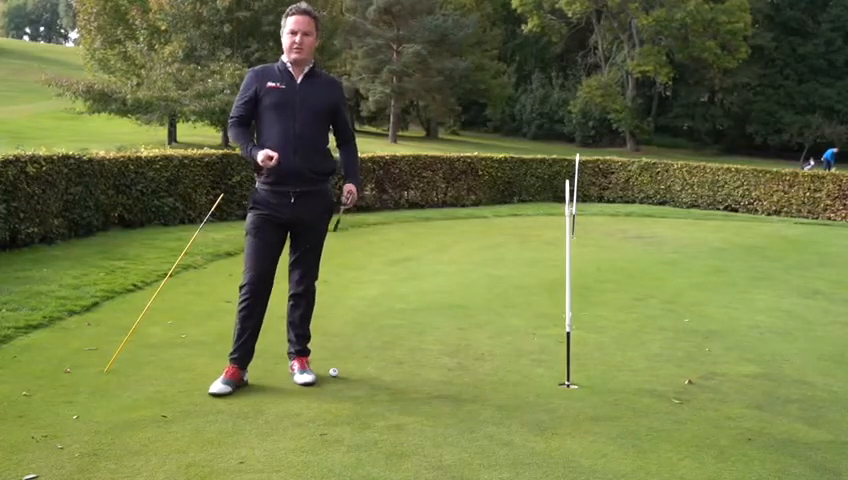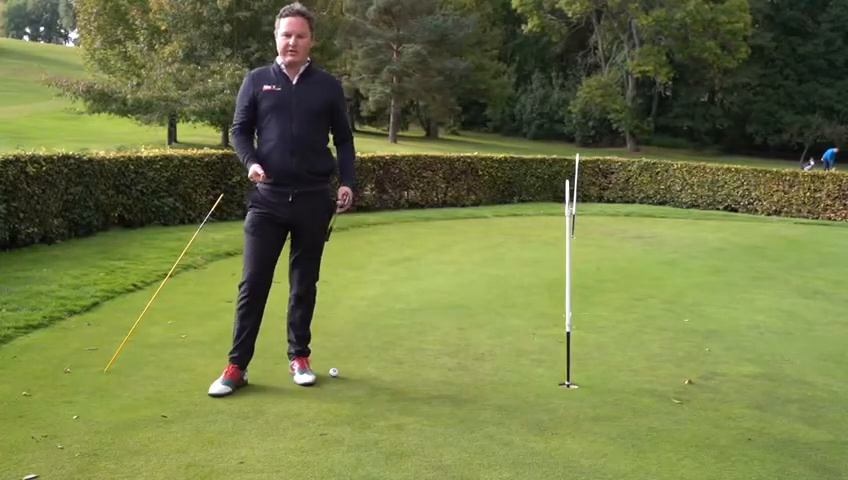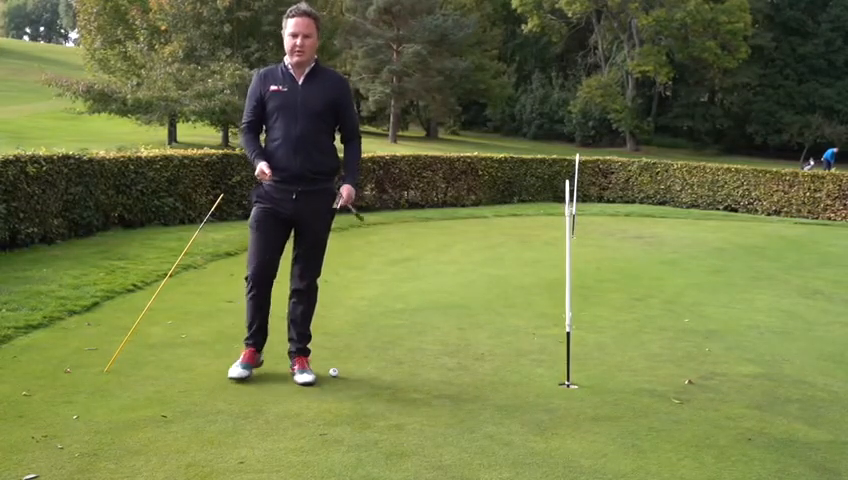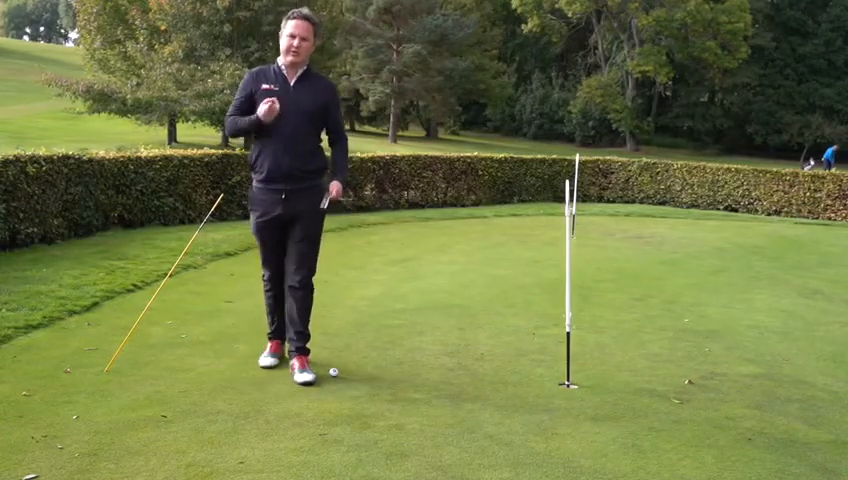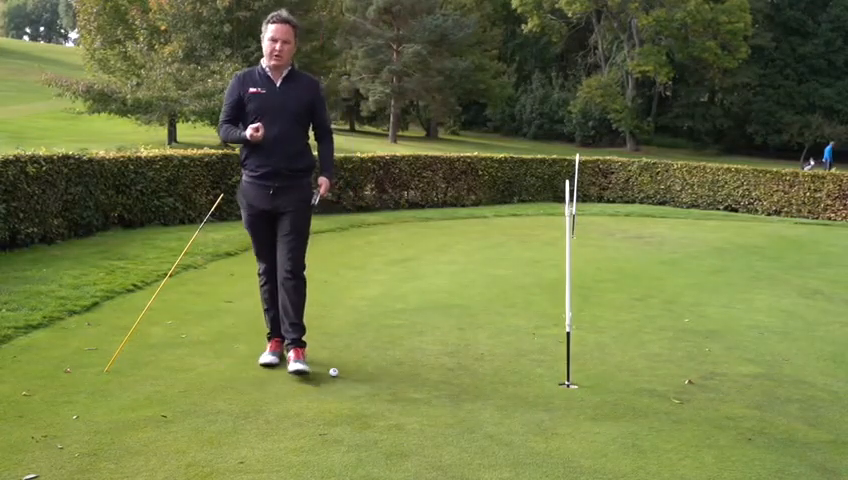
dt=0.5s
person 1, frame 1
left shoulder: (330, 86)
right shoulder: (259, 77)
left elbow: (345, 139)
right elbow: (236, 123)
left wrist: (351, 178)
right wrist: (255, 152)
left hip: (314, 199)
right hip: (268, 197)
left knee: (303, 282)
right knee: (254, 282)
left ankle: (299, 356)
right ankle: (237, 366)
person 1, frame 2
left shoulder: (329, 85)
right shoulder: (257, 80)
left elbow: (344, 139)
right elbow: (240, 130)
left wrist: (347, 182)
right wrist: (251, 162)
left hip: (314, 199)
right hip: (267, 197)
left knee: (304, 283)
right knee: (253, 282)
left ankle: (299, 357)
right ankle: (237, 366)
person 1, frame 3
left shoulder: (335, 84)
right shoulder: (264, 79)
left elbow: (351, 137)
right elbow: (248, 129)
left wrist: (350, 181)
right wrist: (258, 161)
left hip: (318, 196)
right hip: (272, 194)
left knee: (305, 281)
right knee: (258, 274)
left ankle: (299, 355)
right ankle: (252, 348)
person 1, frame 4
left shoulder: (325, 88)
right shoulder: (256, 78)
left elbow: (338, 138)
right elbow: (231, 124)
left wrist: (338, 176)
right wrist: (258, 118)
left hip: (308, 195)
right hip: (265, 192)
left knee: (300, 278)
right knee: (272, 275)
left ankle: (299, 353)
right ankle: (276, 339)
person 1, frame 5
left shoulder: (309, 86)
right shoulder: (242, 82)
left elbow: (323, 134)
right elbow: (224, 128)
left wrist: (326, 172)
right wrist: (245, 134)
left hip: (295, 190)
right hip: (255, 189)
left knee: (291, 269)
right knee: (267, 269)
left ankle: (295, 346)
right ankle: (275, 339)
